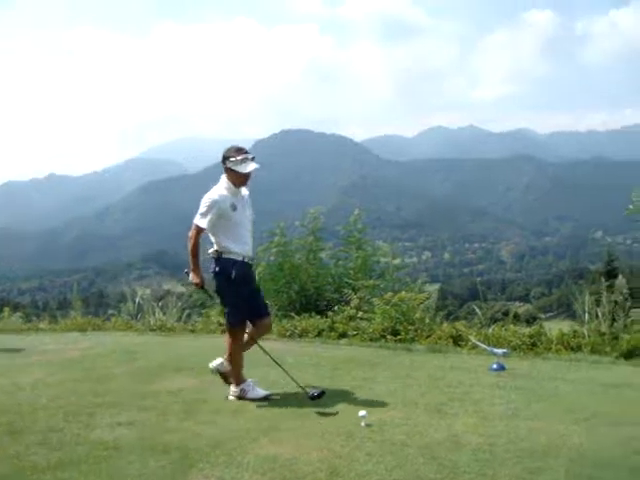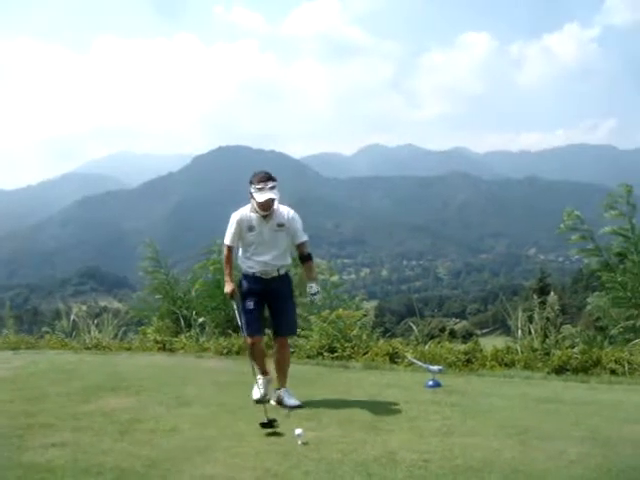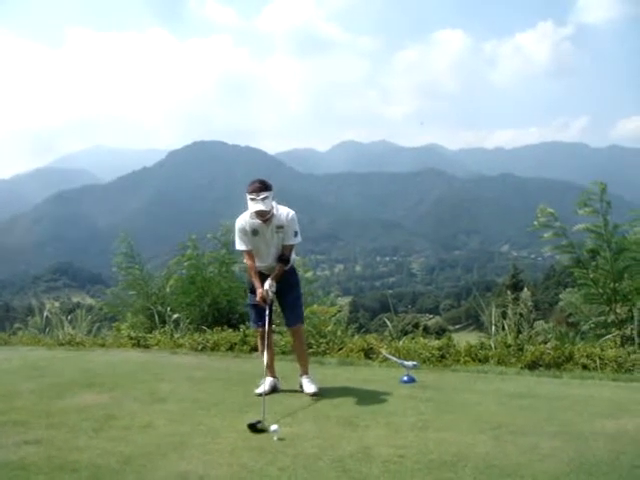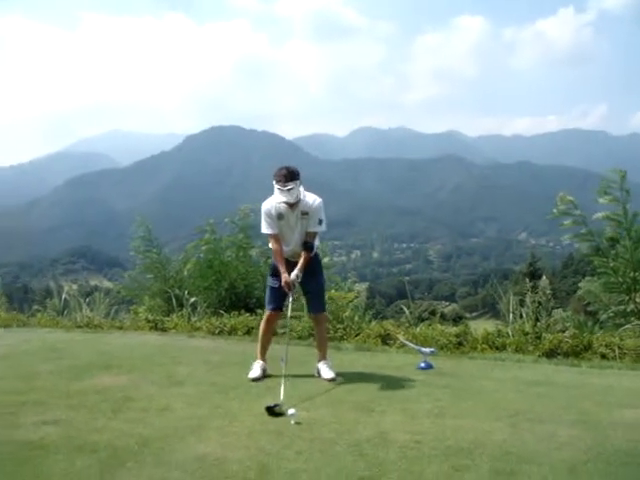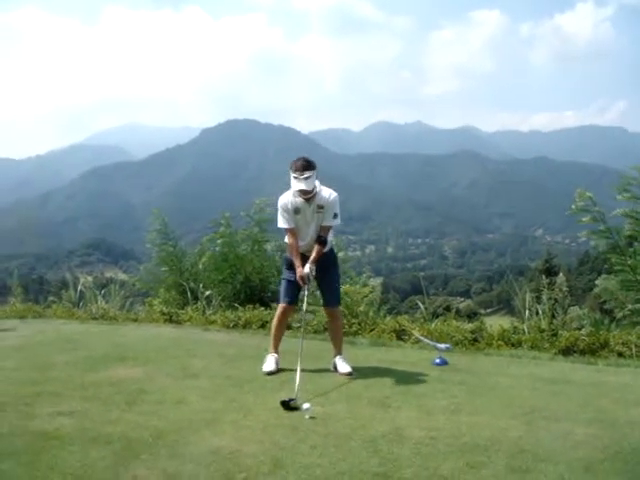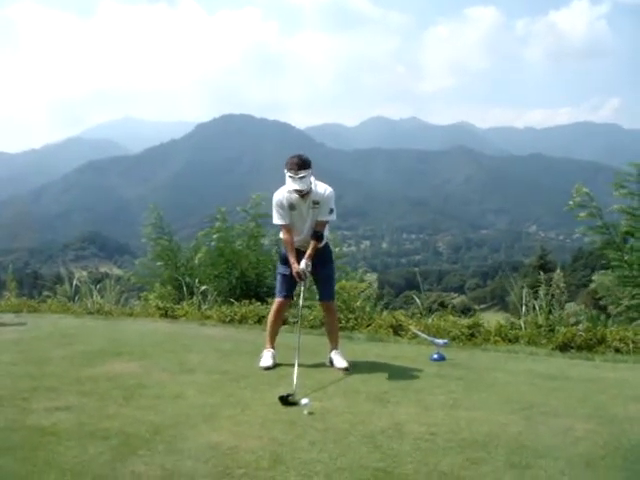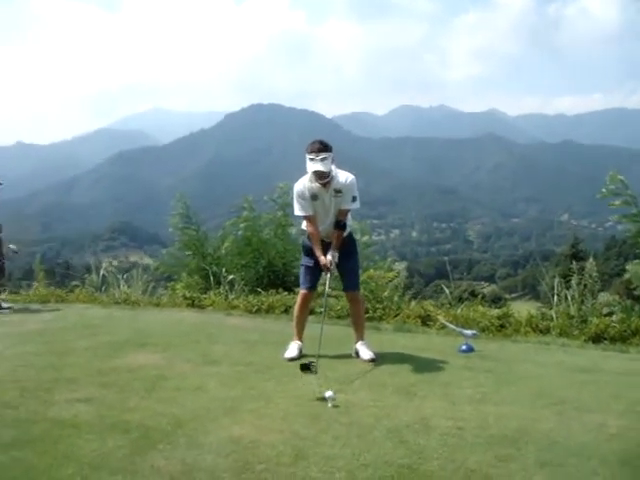
dt=0.7s
person 1, frame 1
left shoulder: (244, 194)
right shoulder: (216, 198)
right elbow: (194, 234)
right wrist: (195, 270)
left hip: (243, 266)
right hip: (228, 267)
left knee: (263, 323)
right knee: (238, 328)
left ankle: (225, 364)
right ankle: (239, 384)
person 1, frame 2
left shoulder: (289, 215)
right shoulder: (239, 217)
left elbow: (303, 250)
right elbow: (229, 250)
left wrist: (311, 281)
right wrist: (228, 280)
left hip: (280, 280)
right hip: (251, 282)
left knee: (282, 339)
right knee: (253, 339)
left ankle: (281, 389)
right ankle: (263, 376)
person 1, frame 3
left shoulder: (288, 216)
right shoulder: (243, 222)
left elbow: (286, 255)
right elbow: (249, 258)
left wrist: (273, 281)
right wrist: (259, 287)
left hip: (285, 274)
right hip: (258, 276)
left knee: (296, 327)
right knee: (263, 330)
left ankle: (305, 376)
right ankle: (271, 377)
person 1, frame 4
left shoulder: (314, 203)
right shoulder: (269, 206)
left elbow: (309, 242)
right elbow: (276, 243)
left wrist: (297, 271)
right wrist: (283, 273)
left hip: (308, 261)
right hip: (280, 261)
left knee: (318, 313)
right knee: (271, 313)
left ankle: (322, 362)
right ankle: (260, 361)
person 1, frame 5
left shoulder: (330, 198)
right shoulder: (285, 200)
left elbow: (323, 236)
right elbow: (291, 236)
left wrist: (311, 264)
right wrist: (299, 267)
left hip: (323, 256)
right hip: (295, 255)
left knee: (333, 308)
right knee: (285, 306)
left ankle: (338, 357)
right ankle: (272, 354)
person 1, frame 6
left shoulder: (325, 193)
right shoulder: (280, 196)
left elbow: (319, 232)
right elbow: (286, 232)
left wrist: (307, 260)
right wrist: (294, 262)
left hip: (319, 251)
right hip: (291, 251)
left knee: (328, 303)
right knee: (281, 301)
left ankle: (334, 352)
right ankle: (269, 350)
person 1, frame 7
left shoulder: (347, 181)
right shoulder: (301, 187)
left elbow: (341, 221)
right elbow: (310, 223)
left wrist: (333, 252)
right wrist: (320, 255)
left hip: (343, 240)
right hip: (314, 242)
left knee: (353, 294)
right knee: (305, 293)
left ankle: (360, 343)
right ankle: (296, 342)
